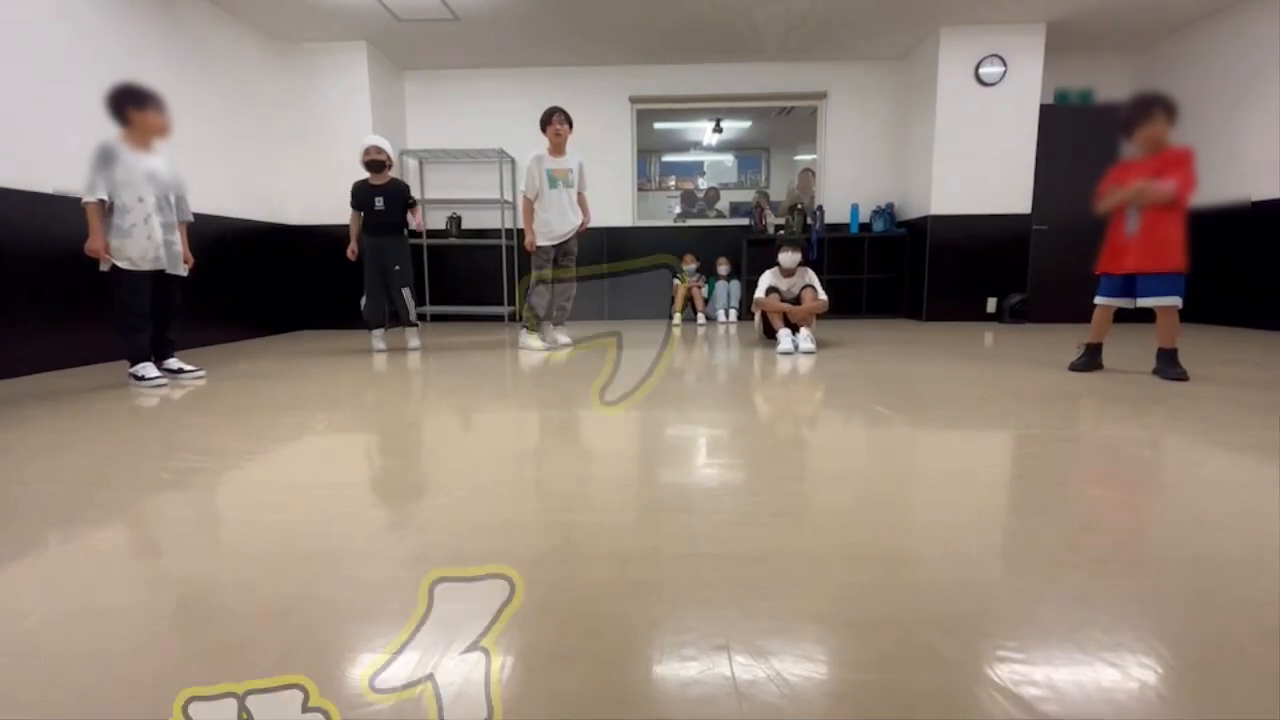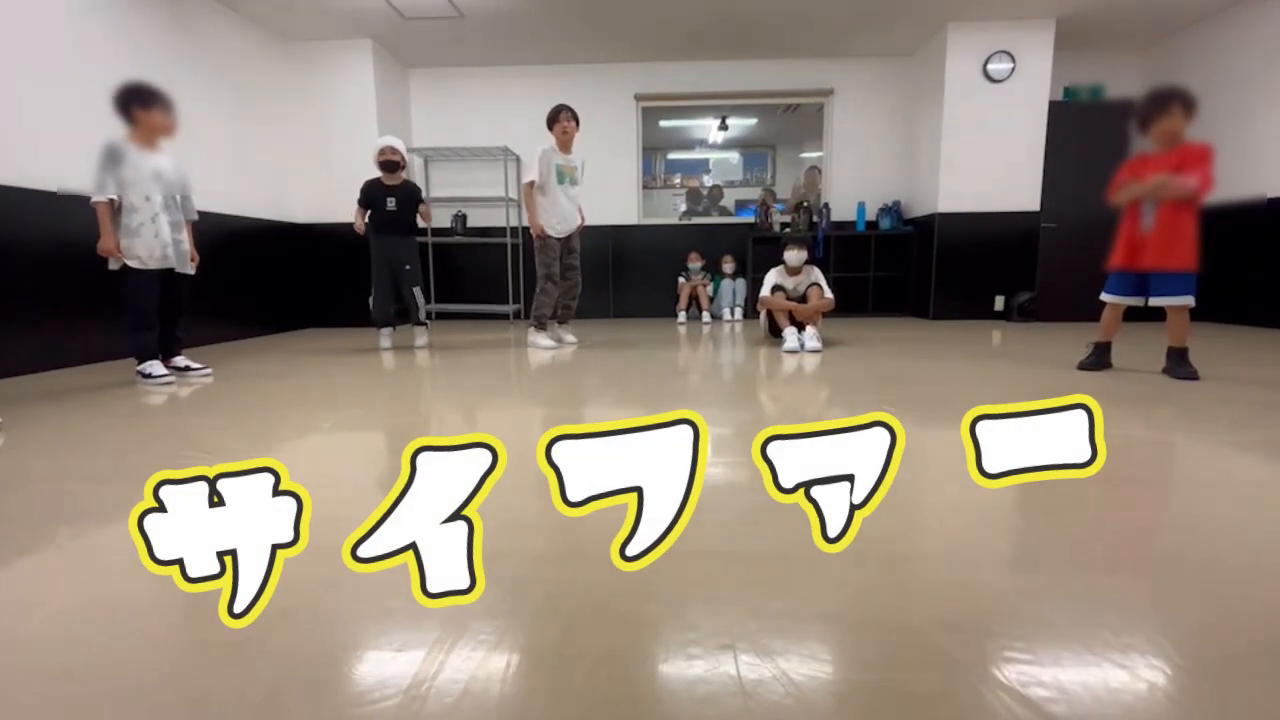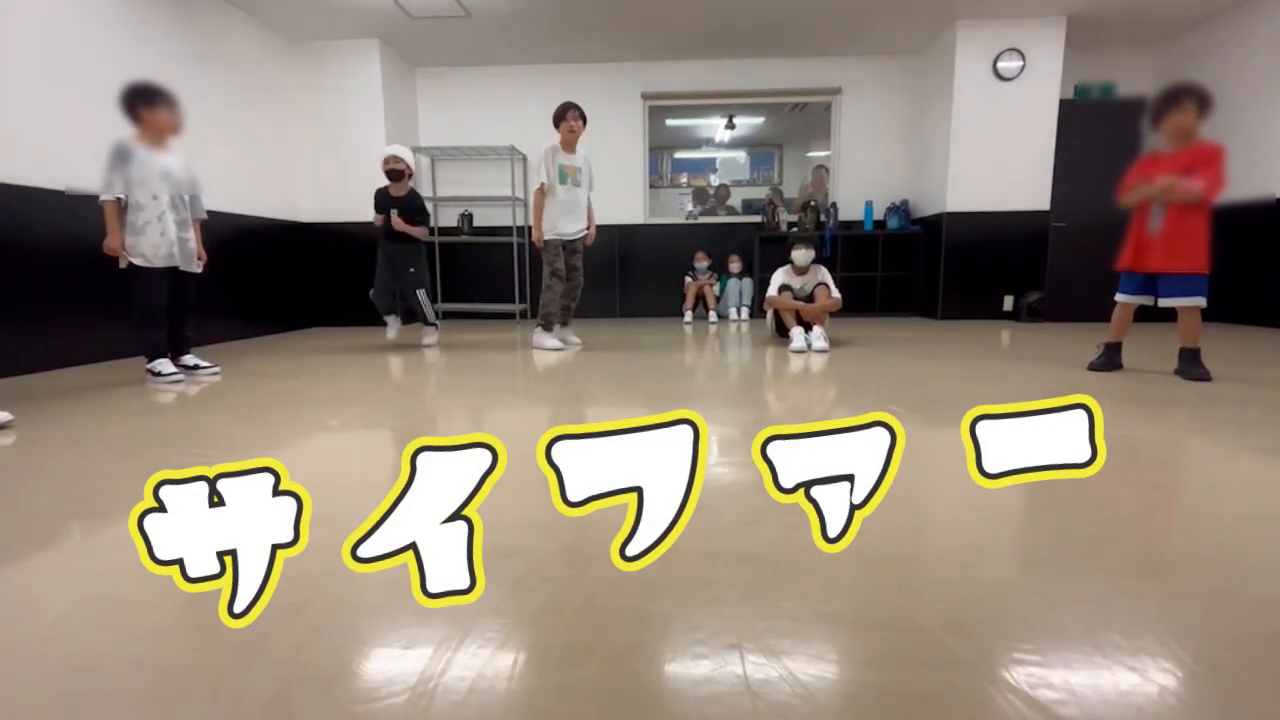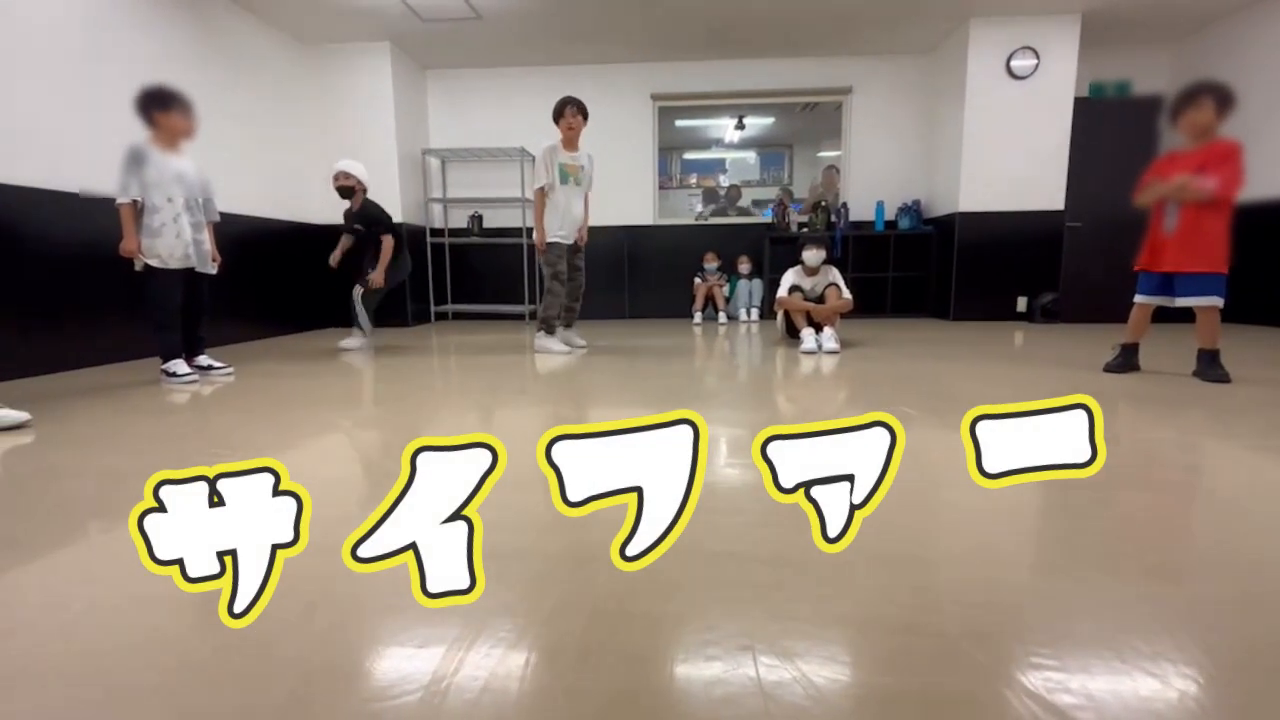
dt=0.5s
person 1, frame 1
left shoulder: (164, 164)
right shoulder: (111, 151)
left elbow: (179, 209)
right elbow: (95, 194)
left wrist: (184, 246)
right wrist: (96, 235)
left hip: (166, 252)
right hip: (128, 250)
left knee: (166, 308)
right knee: (135, 308)
left ankle: (165, 357)
right ankle: (140, 363)
person 1, frame 2
left shoulder: (170, 163)
right shoulder: (118, 151)
left elbow: (184, 208)
right elbow: (105, 195)
left wrist: (190, 245)
right wrist: (107, 235)
left hip: (174, 251)
right hip: (137, 250)
left knee: (174, 305)
right knee: (143, 306)
left ankle: (173, 355)
right ankle: (147, 361)
person 1, frame 3
left shoulder: (178, 162)
right shoulder: (126, 150)
left elbow: (193, 207)
right elbow: (112, 194)
left wrist: (198, 244)
right wrist: (113, 233)
left hip: (181, 250)
right hip: (145, 248)
left knee: (182, 304)
right knee: (151, 304)
left ankle: (181, 353)
right ankle: (156, 359)
person 1, frame 4
left shoulder: (191, 165)
right shoulder: (141, 154)
left elbow: (206, 209)
right elbow: (128, 197)
left wrist: (212, 246)
right wrist: (130, 236)
left hip: (195, 251)
right hip: (160, 251)
left knee: (197, 305)
right knee: (167, 305)
left ankle: (196, 354)
right ankle: (171, 359)
person 2, frame 1
left shoulder: (1180, 157)
right shoulder: (1121, 169)
left elbow: (1169, 192)
right elbow: (1102, 204)
left wrist: (1127, 195)
right wrist: (1136, 190)
left hip: (1161, 252)
right hip: (1120, 251)
left knee: (1166, 306)
right knee: (1104, 304)
left ankle: (1167, 358)
right ankle: (1092, 353)
person 2, frame 2
left shoulder: (1197, 154)
right shoulder: (1136, 163)
left elbow: (1189, 188)
right elbow: (1117, 196)
left wrist: (1141, 190)
right wrist: (1152, 184)
left hip: (1174, 249)
right hip: (1132, 247)
left knee: (1177, 304)
right knee: (1114, 302)
left ankle: (1177, 357)
right ankle: (1101, 352)
person 2, frame 3
left shoulder: (1209, 153)
right shoulder: (1147, 161)
left elbow: (1197, 191)
right elbow: (1126, 198)
left wrist: (1150, 191)
right wrist: (1159, 186)
left hip: (1184, 250)
right hip: (1142, 248)
left knee: (1188, 305)
right knee: (1125, 301)
left ankle: (1189, 359)
right ankle: (1111, 353)
person 2, frame 4
left shoulder: (1228, 151)
right shoulder: (1167, 161)
left elbow: (1213, 190)
right elbow: (1142, 197)
left wrist: (1168, 190)
right wrist: (1176, 185)
left hip: (1203, 249)
right hip: (1160, 246)
left knee: (1207, 305)
right knee: (1144, 302)
left ankle: (1209, 359)
right ankle: (1128, 354)
person 3, frame 1
left shoulder: (576, 162)
right shoulder: (537, 161)
right elbow: (528, 199)
left wrist: (586, 213)
right wrist: (528, 232)
left hip: (569, 233)
right hip: (543, 235)
left knee: (567, 282)
right knee: (541, 282)
left ankle: (557, 327)
right ankle: (529, 331)
person 3, frame 2
left shoulder: (578, 160)
right shoulder: (546, 154)
right elbow: (529, 187)
left wrist: (580, 214)
right wrist: (533, 220)
left hip: (571, 230)
right hip: (547, 230)
left knee: (572, 280)
right knee: (549, 279)
left ankle: (561, 325)
right ankle: (537, 330)
person 3, frame 3
left shoulder: (584, 160)
right shoulder: (549, 153)
right elbow: (540, 192)
left wrist: (592, 223)
right wrist: (537, 227)
left hip: (576, 232)
right hip: (551, 231)
left knee: (574, 282)
right knee: (555, 279)
left ankle: (562, 326)
right ankle: (543, 331)
person 3, frame 4
left shoulder: (587, 158)
right shoulder: (549, 153)
right elbow: (539, 193)
left wrist: (585, 226)
right wrist: (539, 229)
left hip: (575, 233)
right hip: (552, 233)
left knee: (576, 283)
right knee: (557, 280)
left ankle: (565, 329)
right ankle: (545, 334)
person 4, frame 1
left shoulder: (400, 187)
right shoulder: (359, 188)
left elbow: (414, 209)
right elbow: (356, 214)
left wrist: (418, 220)
right wrist: (353, 241)
left hip: (396, 243)
right hip: (372, 244)
left knee: (402, 288)
right knee: (373, 291)
left ankle: (411, 331)
right ankle: (377, 333)
person 4, frame 2
left shoulder: (411, 189)
right shoulder: (370, 188)
left elbow: (426, 218)
right elbow: (361, 211)
left wrist: (424, 212)
right wrist: (358, 221)
left hip: (406, 243)
right hip: (380, 244)
left knee: (413, 288)
right knee: (381, 292)
left ankle: (420, 329)
right ankle: (385, 332)
person 4, frame 3
left shoulder: (414, 200)
right shoulder: (381, 194)
left elbow: (424, 233)
left wrist: (404, 227)
right wrist: (377, 220)
left hip: (411, 250)
right hip: (387, 249)
left knee: (417, 291)
right knee: (380, 291)
left ankle: (430, 329)
right ankle: (392, 319)
person 4, frame 4
left shoulder: (372, 212)
right shoulder: (349, 214)
left elbow: (389, 240)
right elbow: (349, 234)
left wrist: (380, 271)
right wrist: (338, 251)
left hip: (396, 260)
right hip: (377, 260)
left knee: (359, 291)
right knee: (361, 294)
left ankle: (362, 333)
right ankle: (361, 333)
